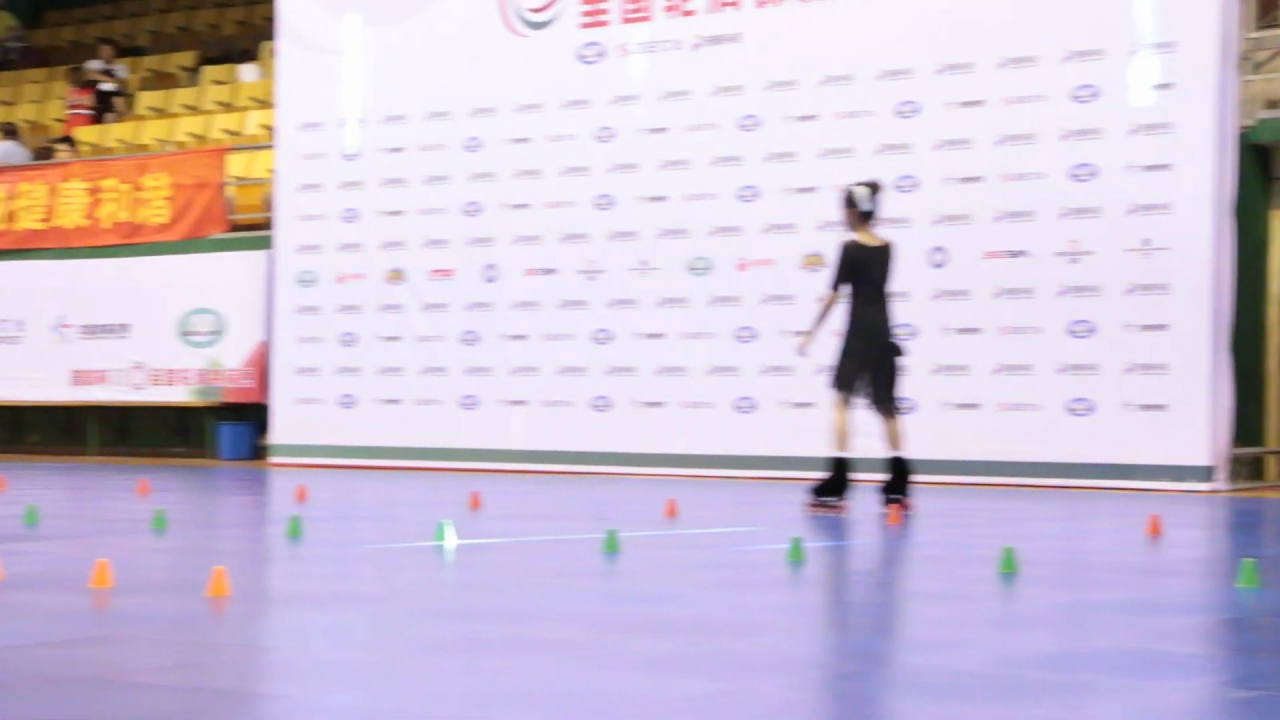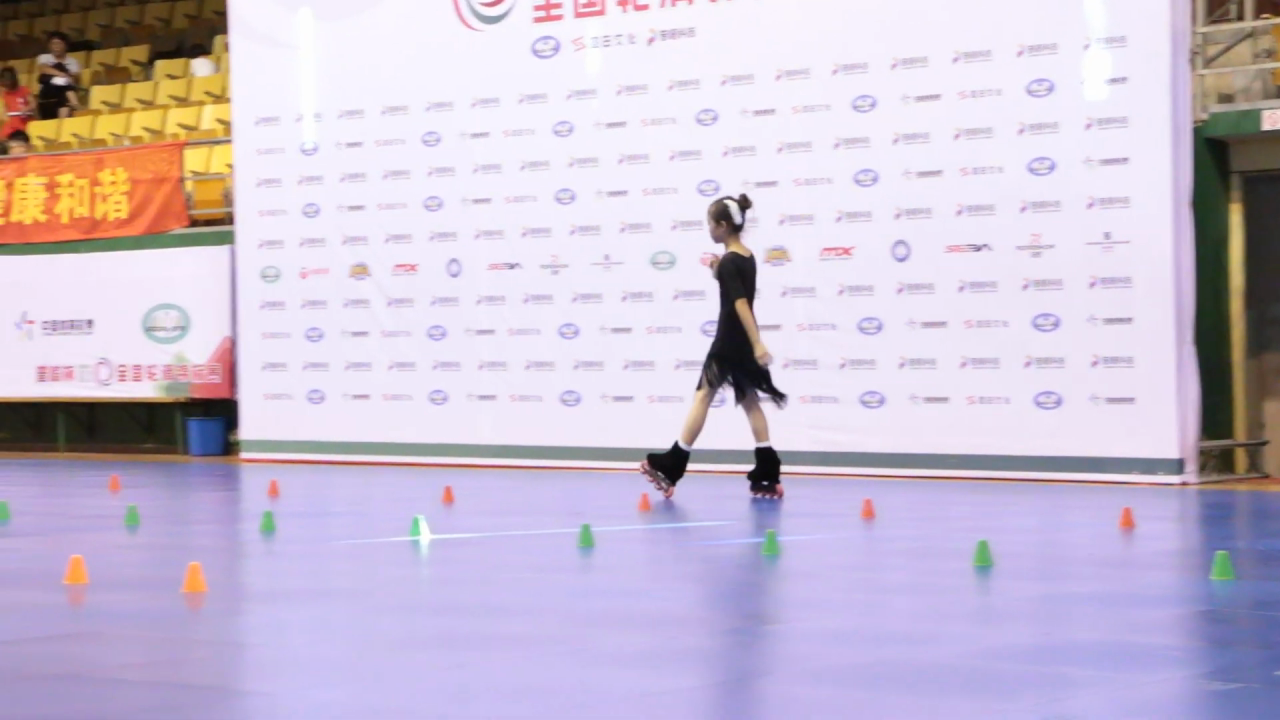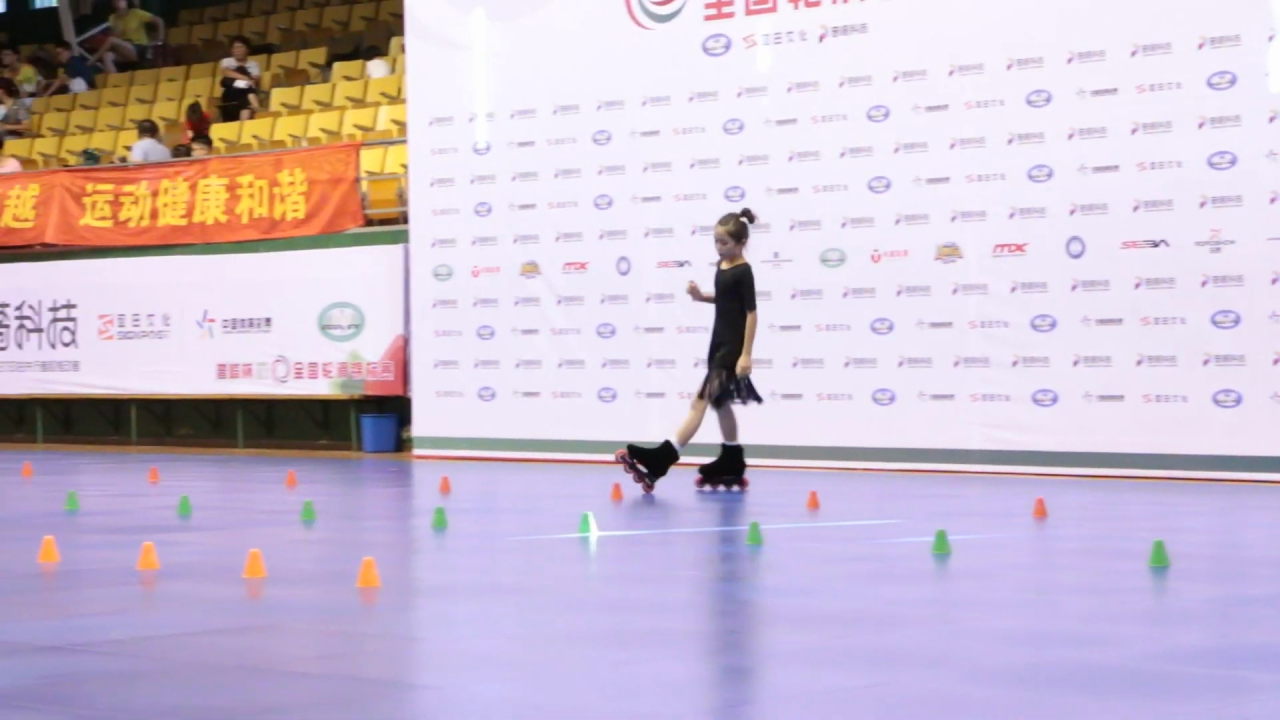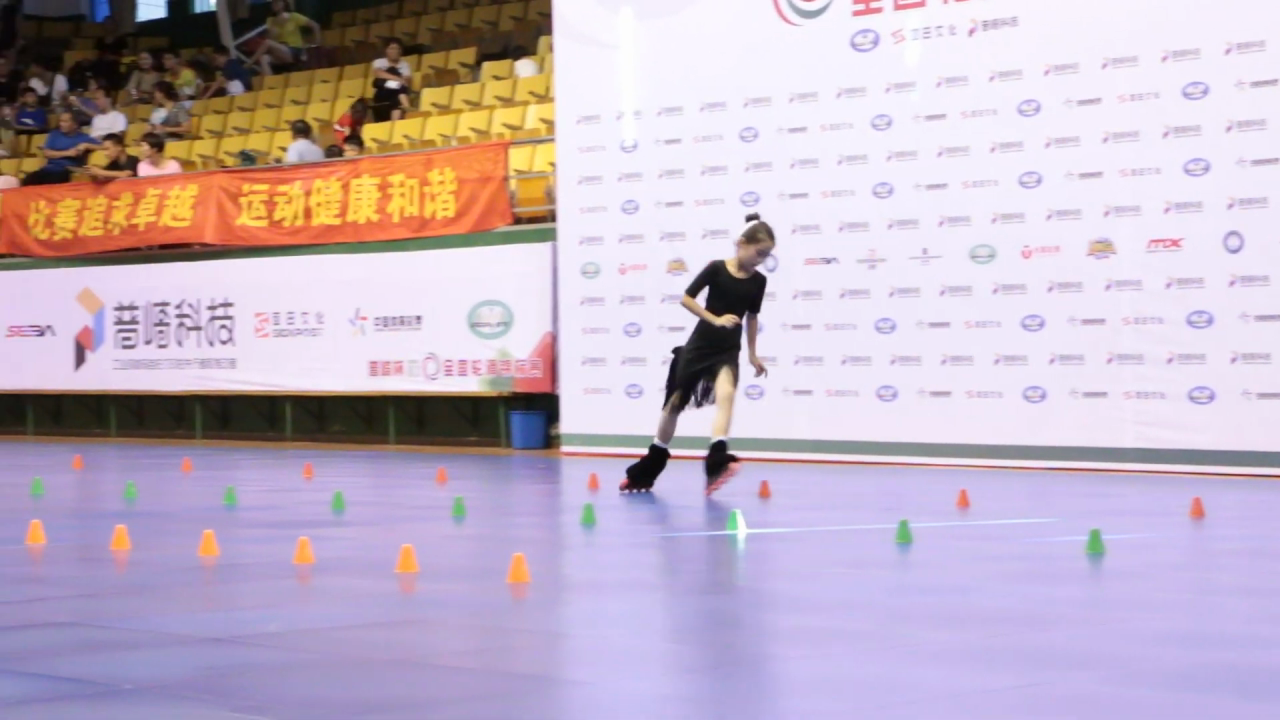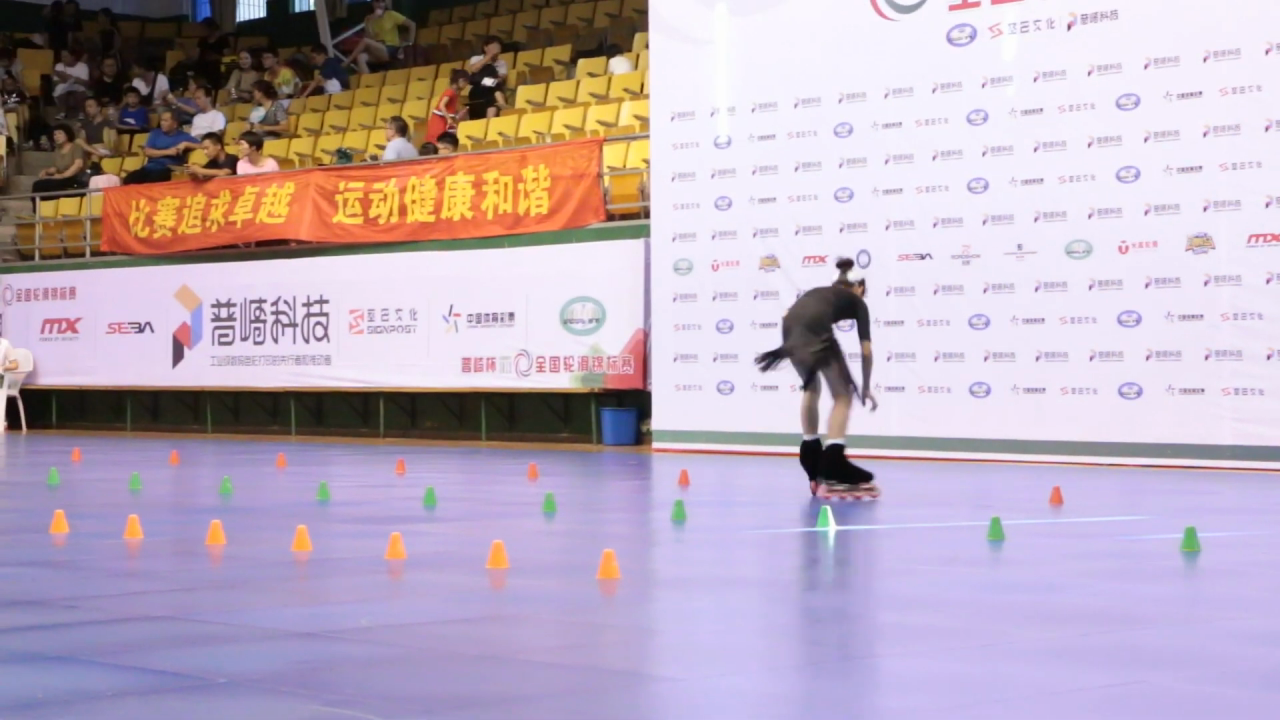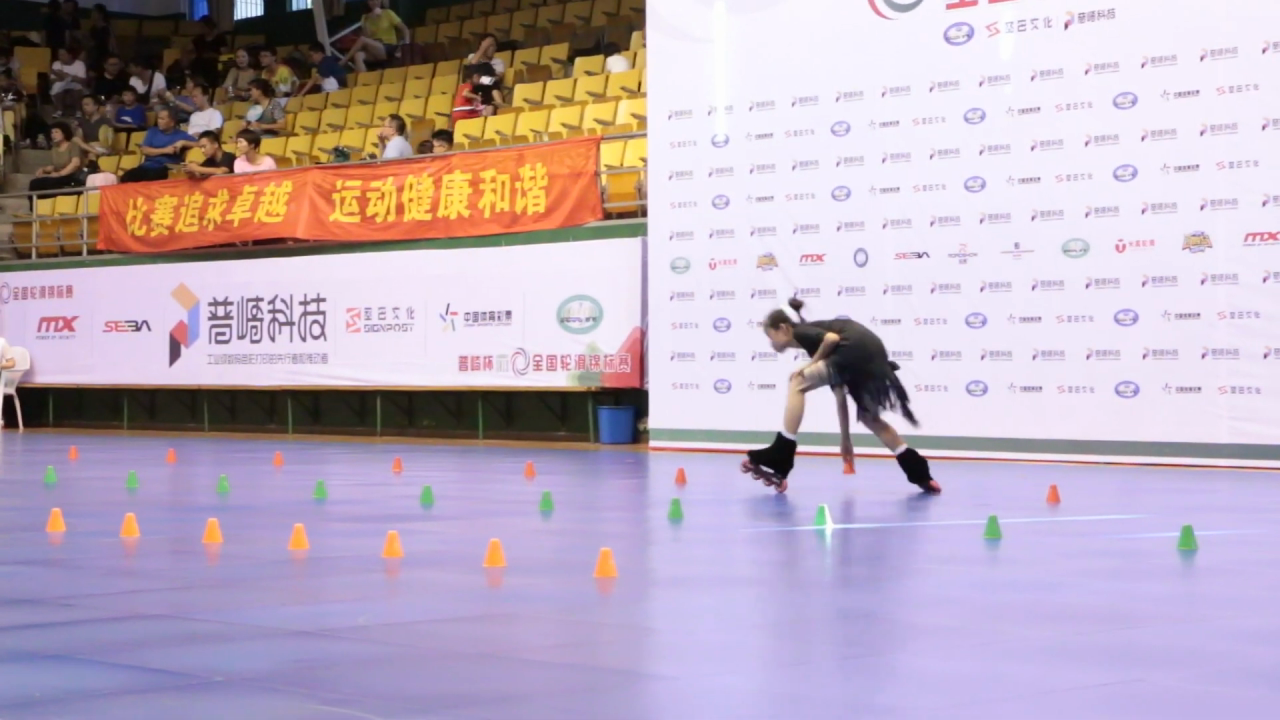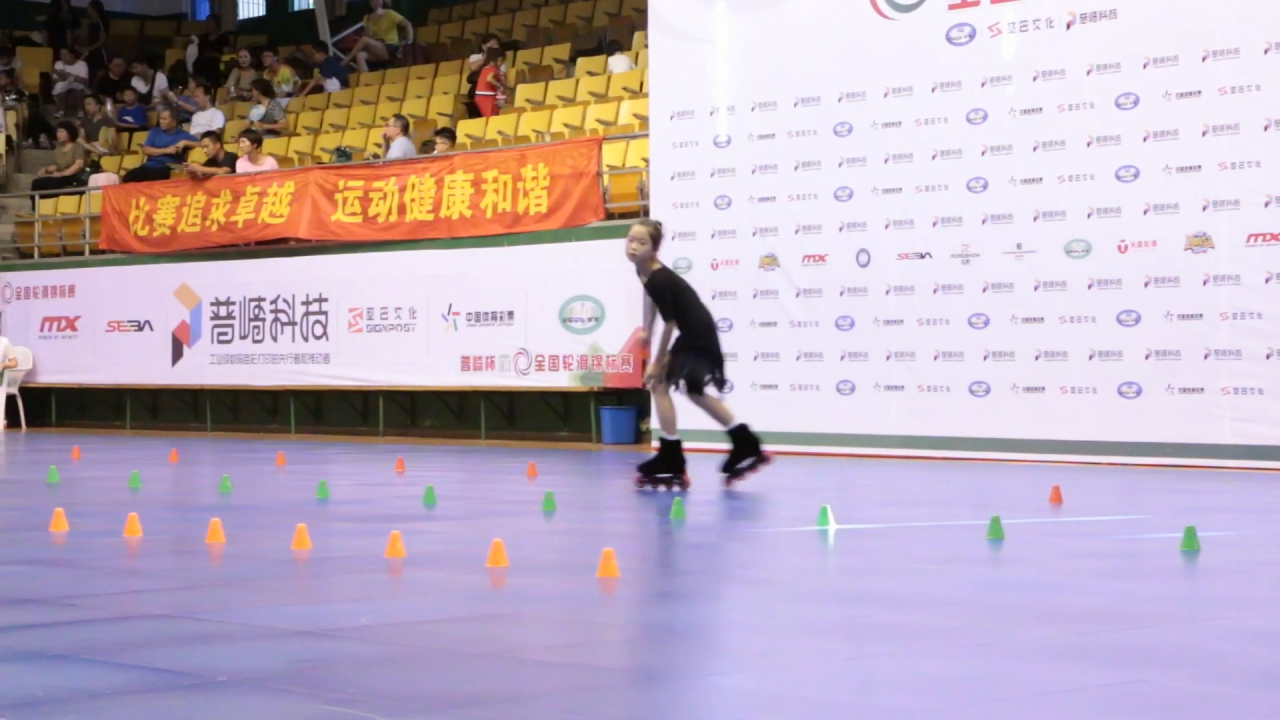
dt=0.5s
person 1, frame 1
left shoulder: (851, 249)
right shoulder: (885, 247)
left elbow: (834, 294)
left wrist: (811, 333)
left hip: (860, 334)
right hip: (882, 333)
left knee: (842, 402)
right knee: (885, 406)
left ankle: (835, 487)
right ankle: (898, 488)
person 1, frame 2
left shoulder: (729, 261)
right shoulder: (747, 257)
left elbow: (741, 303)
left wrist: (757, 343)
left hip: (730, 340)
right hip: (744, 338)
left knee: (703, 397)
right knee: (749, 401)
left ankle: (670, 466)
right ankle: (767, 476)
person 1, frame 3
left shoulder: (743, 272)
right shoulder: (722, 267)
left elbow: (751, 314)
left wrist: (746, 355)
right wrist: (701, 297)
left hip: (732, 347)
right hip: (718, 344)
left knee: (700, 402)
right knee: (719, 402)
left ankle: (657, 461)
right ankle: (730, 466)
person 1, frame 4
left shoulder: (758, 281)
right shoulder: (715, 268)
right elbow: (686, 298)
left wrist: (752, 354)
right wrist: (715, 320)
left hip: (727, 350)
right hip: (699, 344)
left knee: (725, 395)
right knee: (675, 402)
left ankle: (717, 460)
right ankle: (650, 467)
person 1, frame 5
left shoulder: (818, 292)
right shoulder: (857, 303)
left elbow: (788, 315)
right elbow: (865, 349)
left wrist: (793, 342)
right wrist: (866, 387)
left hip: (792, 327)
right hip: (816, 329)
left knee: (812, 388)
right knee: (843, 396)
left ankle: (813, 455)
right ankle: (833, 465)
person 1, frame 6
left shoulder: (801, 333)
left elbow: (832, 338)
right elbow: (840, 392)
left wrist: (813, 363)
right wrist: (845, 439)
left hip: (854, 351)
right hip: (873, 353)
left knee: (797, 385)
right knee: (870, 418)
left ankle: (777, 462)
right ankle: (918, 470)
person 1, frame 7
left shoulder: (660, 279)
right shoulder: (645, 272)
left elbow: (670, 324)
left wrist: (658, 362)
right wrist: (646, 333)
left hip: (698, 333)
right hip: (698, 330)
left knee: (659, 384)
right knee: (696, 392)
left ankle: (670, 462)
right ankle: (746, 445)
